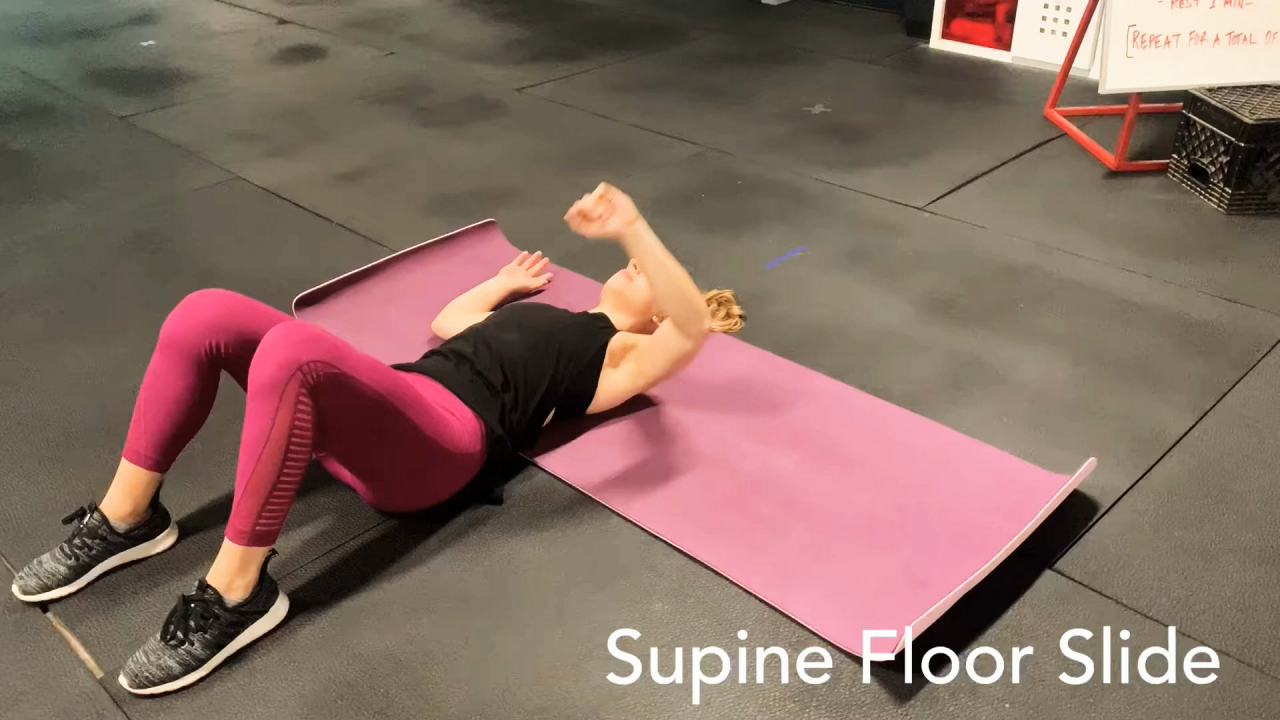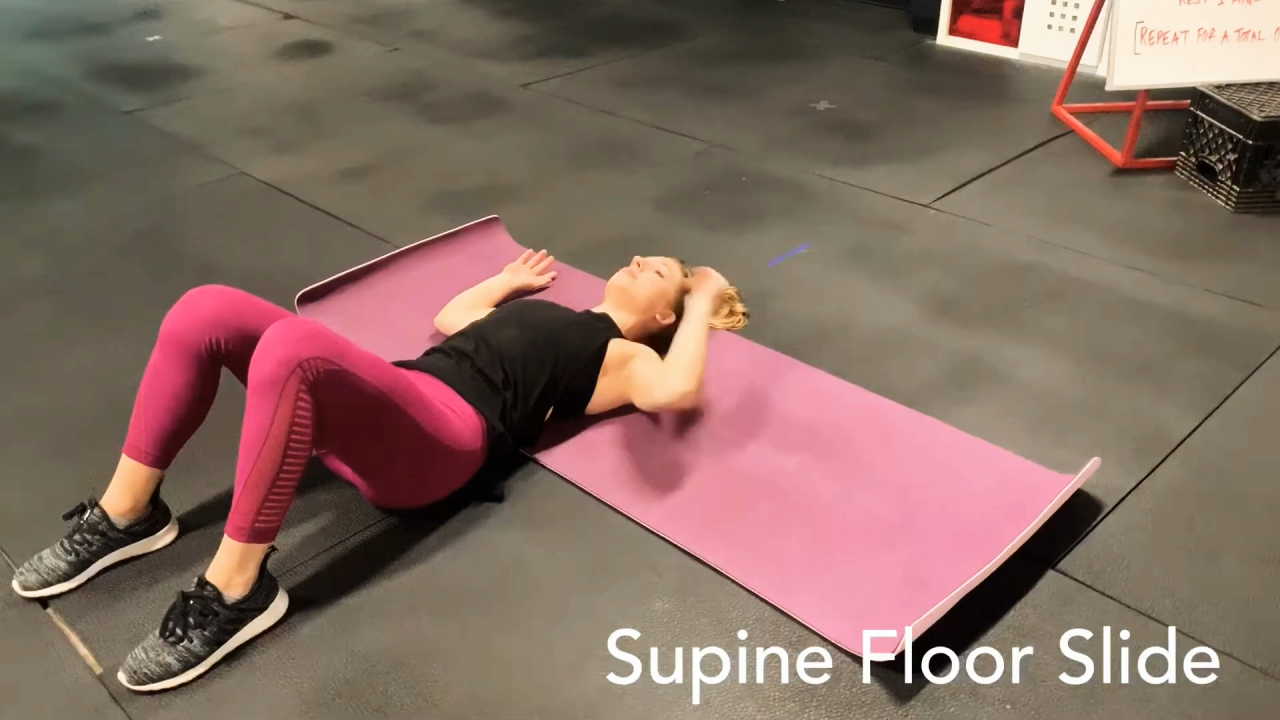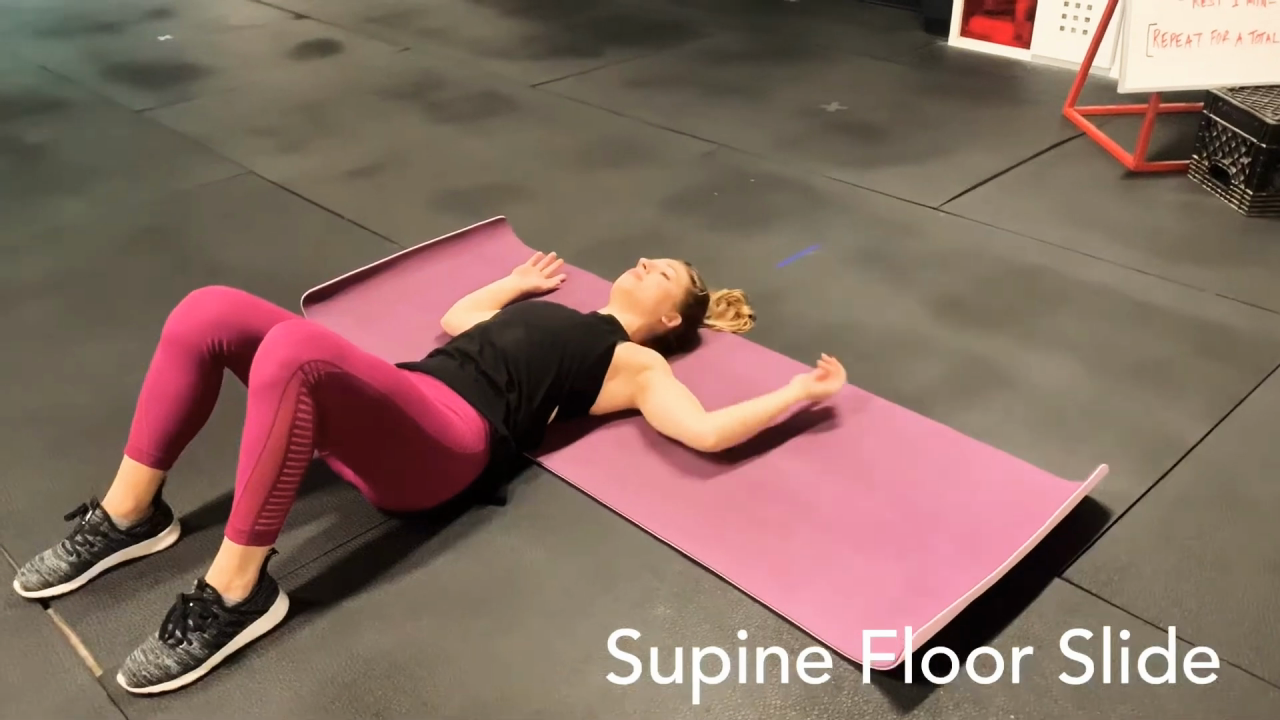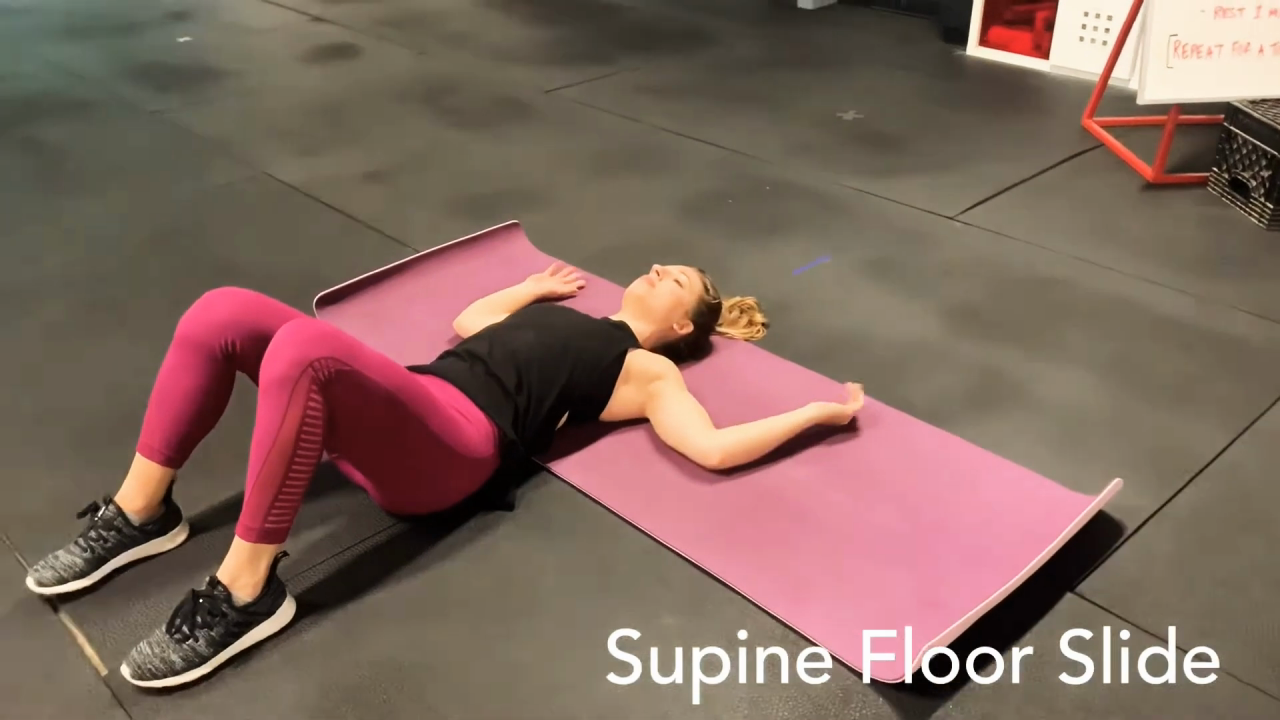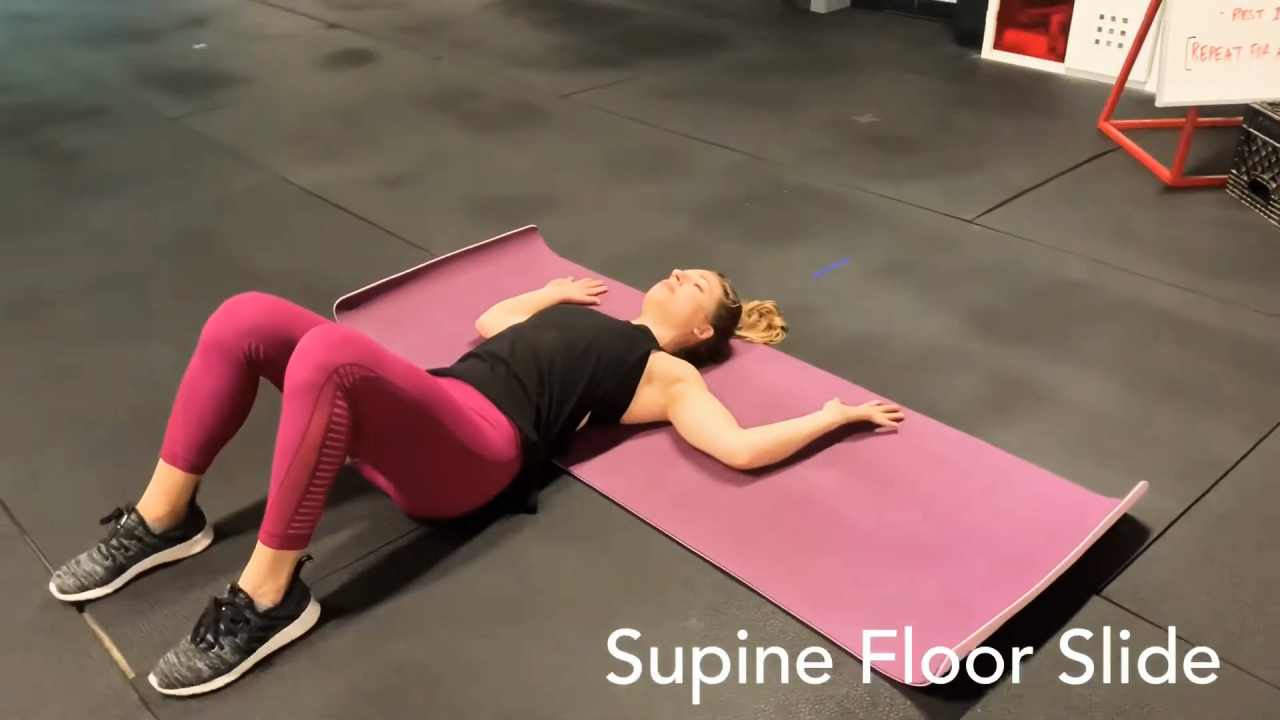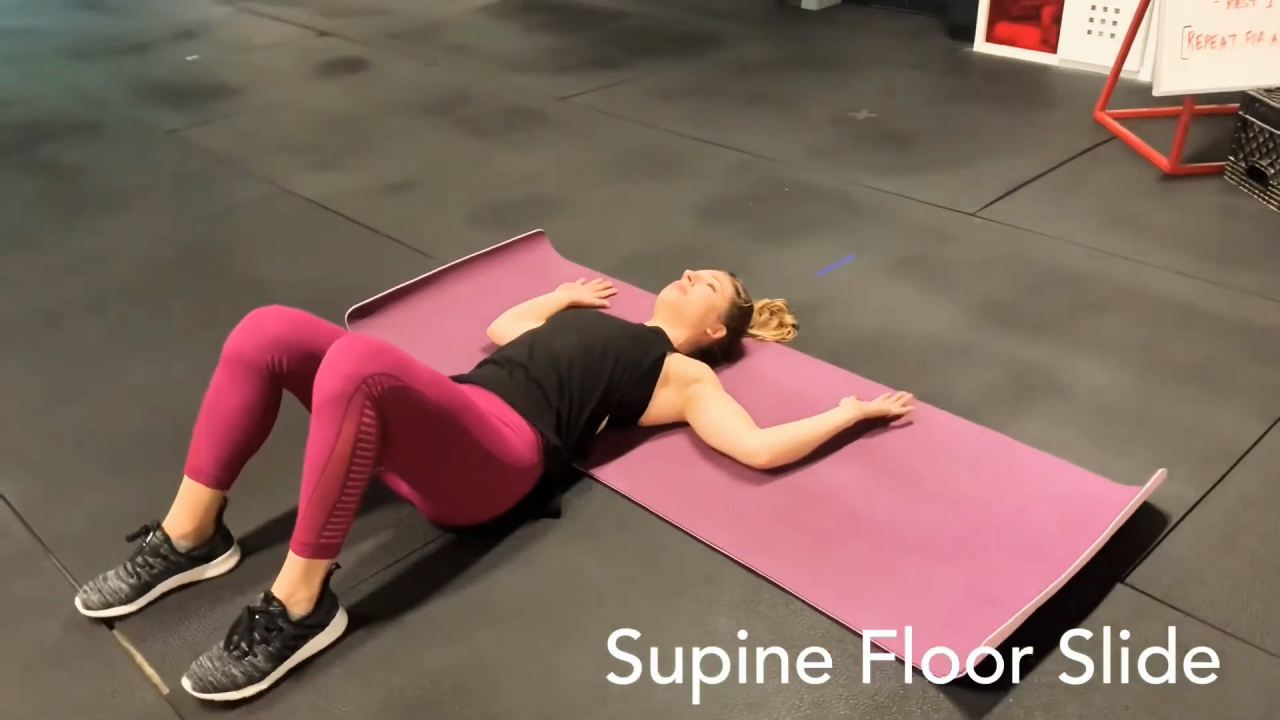
dt=0.4s
person 1, frame 1
left shoulder: (625, 358)
right shoulder: (536, 312)
left elbow: (695, 329)
right elbow: (446, 323)
left wrist: (629, 226)
right wrist: (504, 283)
left hip: (442, 440)
right hip: (381, 408)
left knee: (291, 353)
right knee: (205, 315)
left ankle: (237, 593)
right ankle: (126, 519)
person 1, frame 2
left shoulder: (625, 357)
right shoulder: (547, 310)
left elbow: (674, 389)
right elbow: (448, 318)
left wrist: (707, 304)
right wrist: (509, 279)
left hip: (443, 439)
right hip: (391, 401)
left knee: (291, 349)
right knee: (207, 311)
left ankle: (236, 589)
right ankle: (128, 513)
person 1, frame 3
left shoulder: (636, 362)
right shoulder: (550, 308)
left elbow: (706, 429)
right elbow: (456, 318)
left wrist: (800, 392)
right wrist: (516, 283)
left hip: (445, 440)
right hip: (392, 403)
left knee: (293, 350)
right knee: (210, 312)
left ankle: (237, 590)
right ankle: (130, 514)
person 1, frame 4
left shoulder: (646, 371)
right shoulder: (568, 317)
left elbow: (713, 447)
right elbow: (468, 321)
left wrist: (816, 412)
right wrist: (534, 285)
left hip: (454, 443)
right hip: (401, 408)
left knee: (302, 347)
right knee: (223, 312)
left ankle: (246, 591)
right ankle: (141, 514)
person 1, frame 5
left shoulder: (667, 373)
right shoulder: (581, 314)
left elbow: (740, 446)
right elbow: (488, 321)
left wrist: (837, 414)
right wrist: (552, 291)
left hip: (474, 448)
right hip: (418, 417)
left knee: (326, 351)
right knee: (245, 318)
left ankle: (269, 594)
right ankle: (164, 518)
person 1, frame 6
left shoulder: (683, 374)
right shoulder: (599, 320)
left elbow: (759, 446)
right elbow: (500, 330)
left wrist: (853, 410)
right wrist: (563, 294)
left hip: (499, 453)
right hip: (440, 422)
left knee: (354, 364)
right knee: (268, 331)
left ankle: (300, 603)
right ankle: (191, 537)
